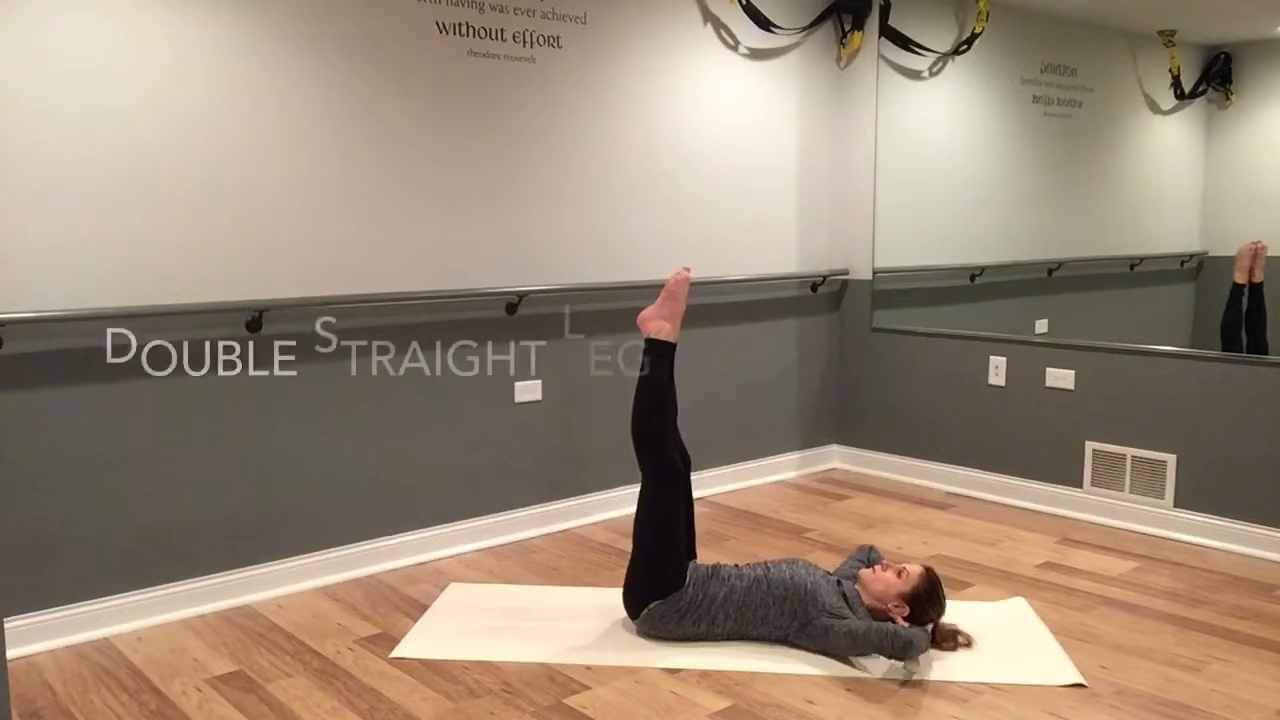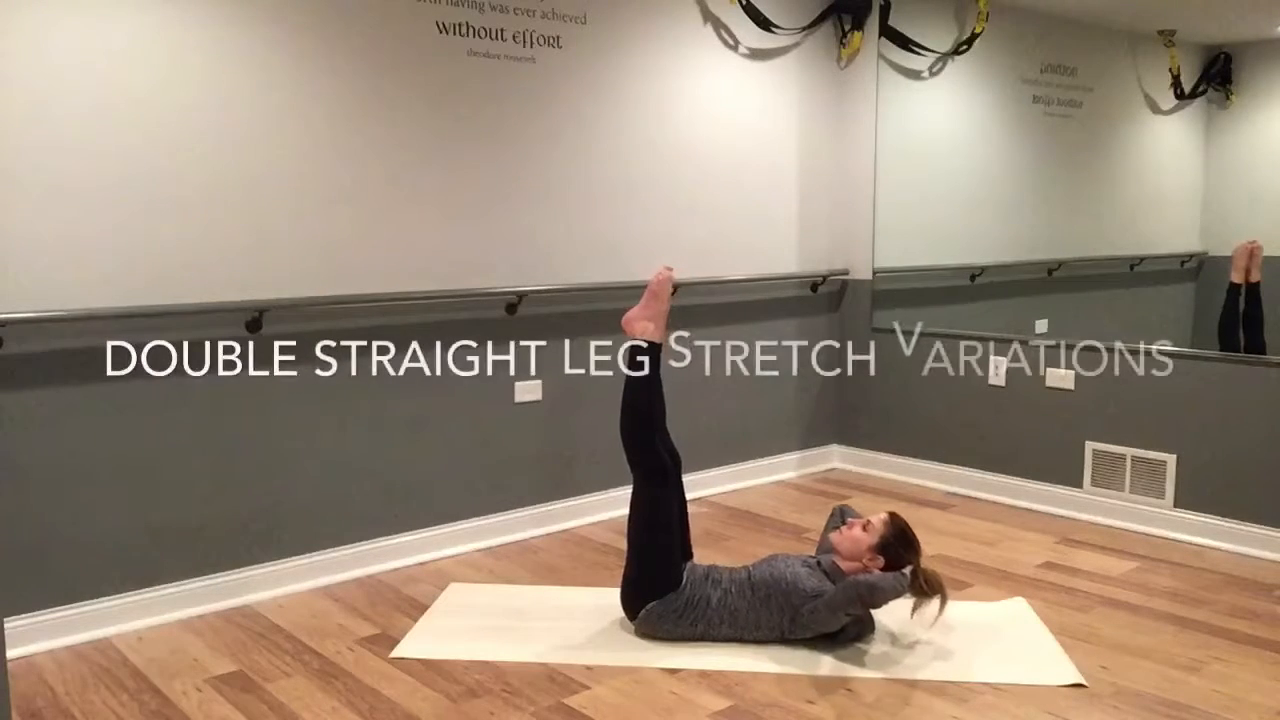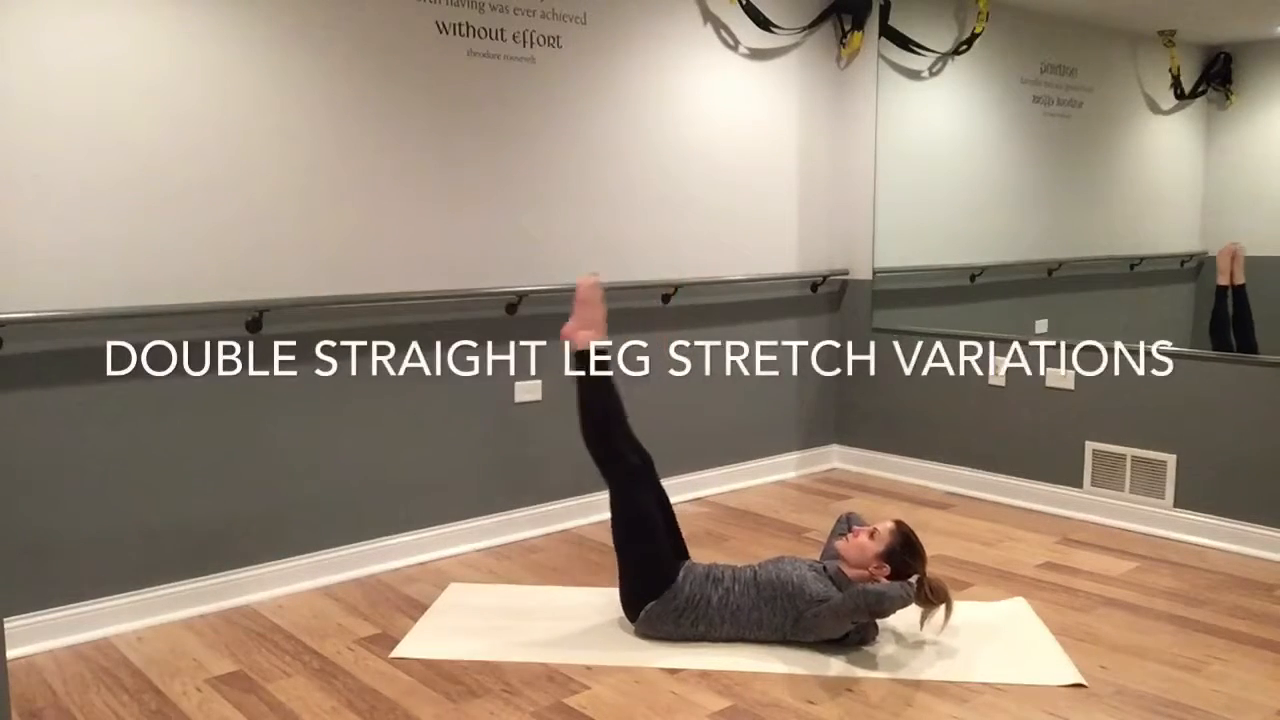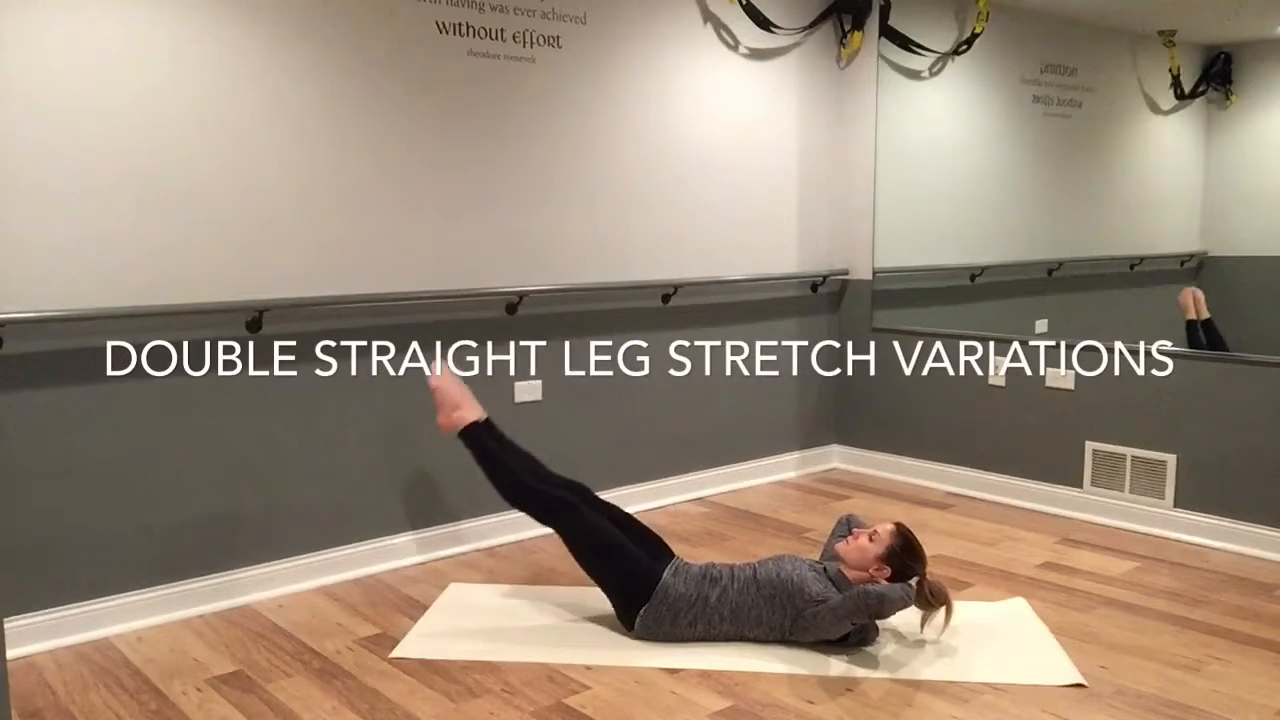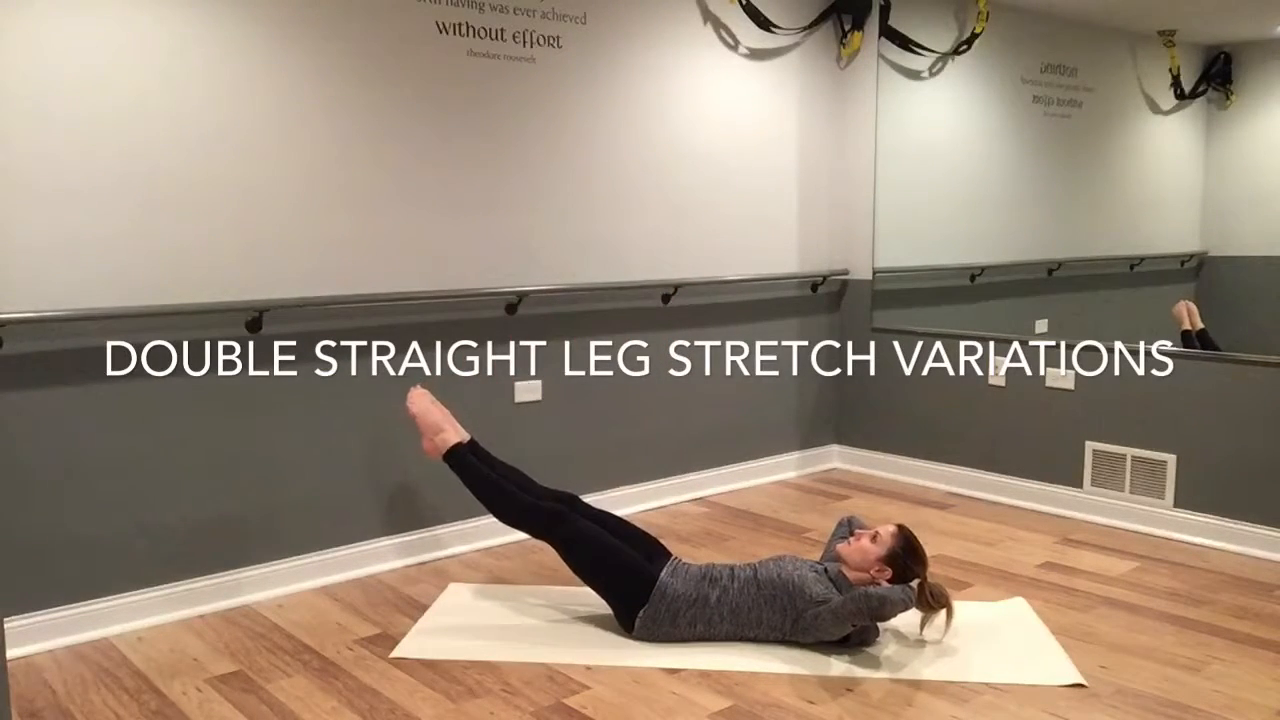
dt=0.7s
person 1, frame 1
left shoulder: (844, 626)
right shoulder: (846, 588)
left elbow: (905, 643)
right elbow: (867, 551)
left wrist: (924, 630)
left hip: (663, 604)
right hip: (685, 590)
left knee: (664, 469)
left ankle: (661, 337)
right ankle: (660, 336)
person 1, frame 2
left shoulder: (830, 605)
right shoulder: (828, 569)
left elbow: (868, 587)
right elbow: (841, 510)
left wrist: (903, 577)
left hip: (660, 604)
right hip: (684, 588)
left knee: (655, 470)
left ankle: (646, 338)
person 1, frame 3
left shoulder: (833, 610)
right shoulder: (833, 572)
left elbow: (877, 597)
right elbow: (847, 519)
left wrist: (910, 588)
right wrist: (879, 535)
left hip: (662, 604)
right hip: (688, 586)
left knee: (628, 473)
right knee: (638, 469)
left ankle: (589, 348)
person 1, frame 4
left shoulder: (832, 613)
right shoulder: (831, 575)
left elbow: (879, 598)
right elbow: (846, 519)
left wrist: (910, 588)
right wrist: (901, 561)
left hip: (660, 606)
right hip: (678, 581)
left knee: (565, 510)
right knee: (578, 499)
left ankle: (469, 422)
right ankle: (473, 423)
person 1, frame 5
left shoulder: (832, 613)
right shoulder: (833, 575)
left elbow: (877, 601)
right elbow: (844, 520)
left wrist: (911, 593)
left hip: (659, 607)
right hip: (677, 581)
left knee: (553, 520)
right knee: (568, 506)
left ankle: (452, 447)
right ankle: (459, 445)
